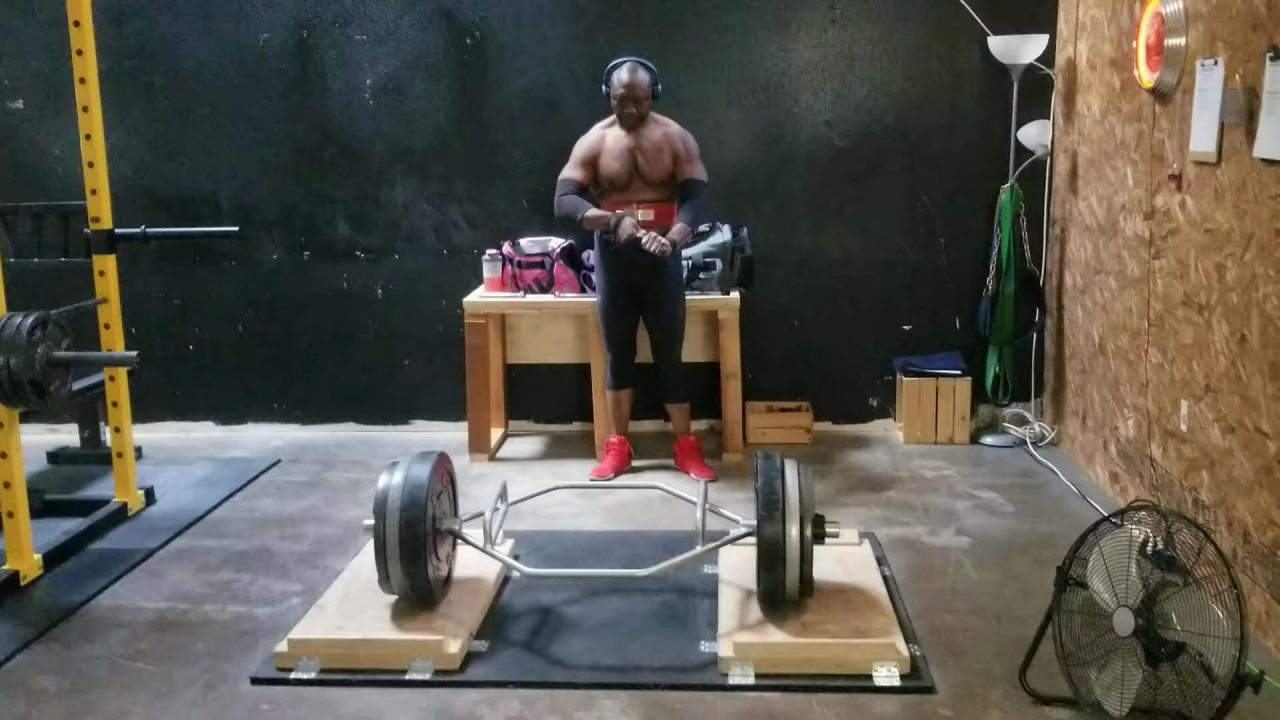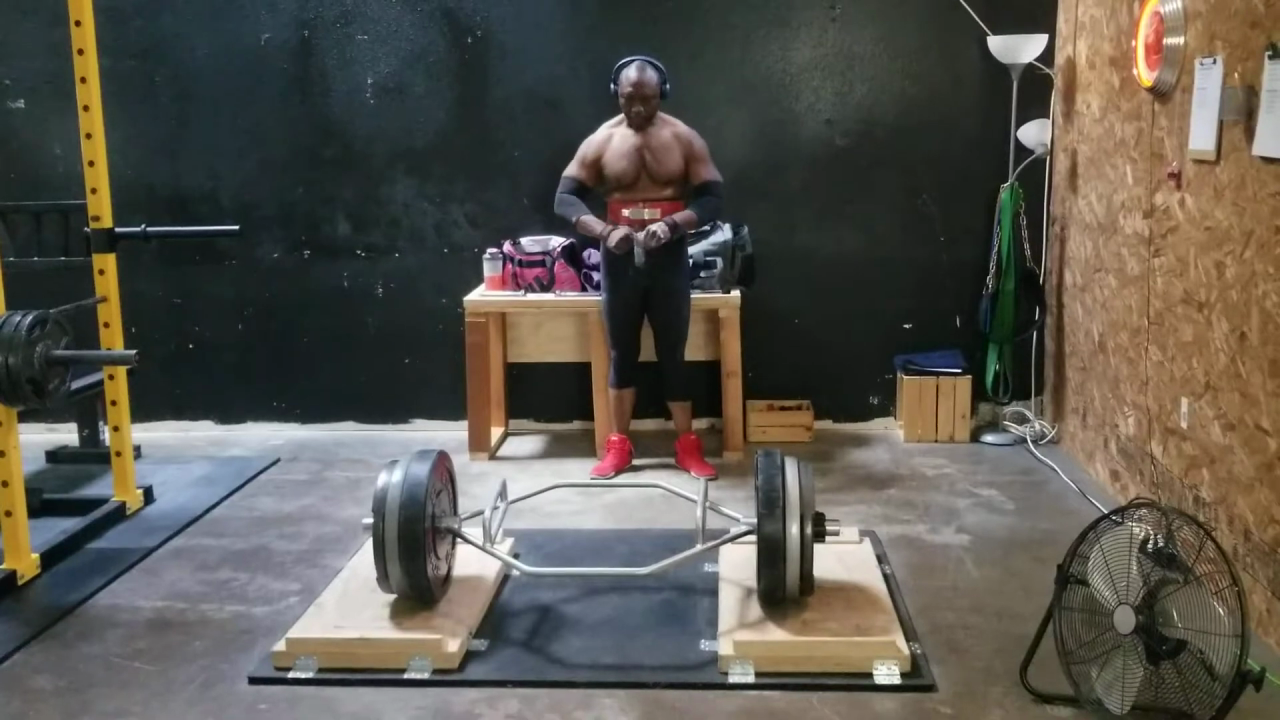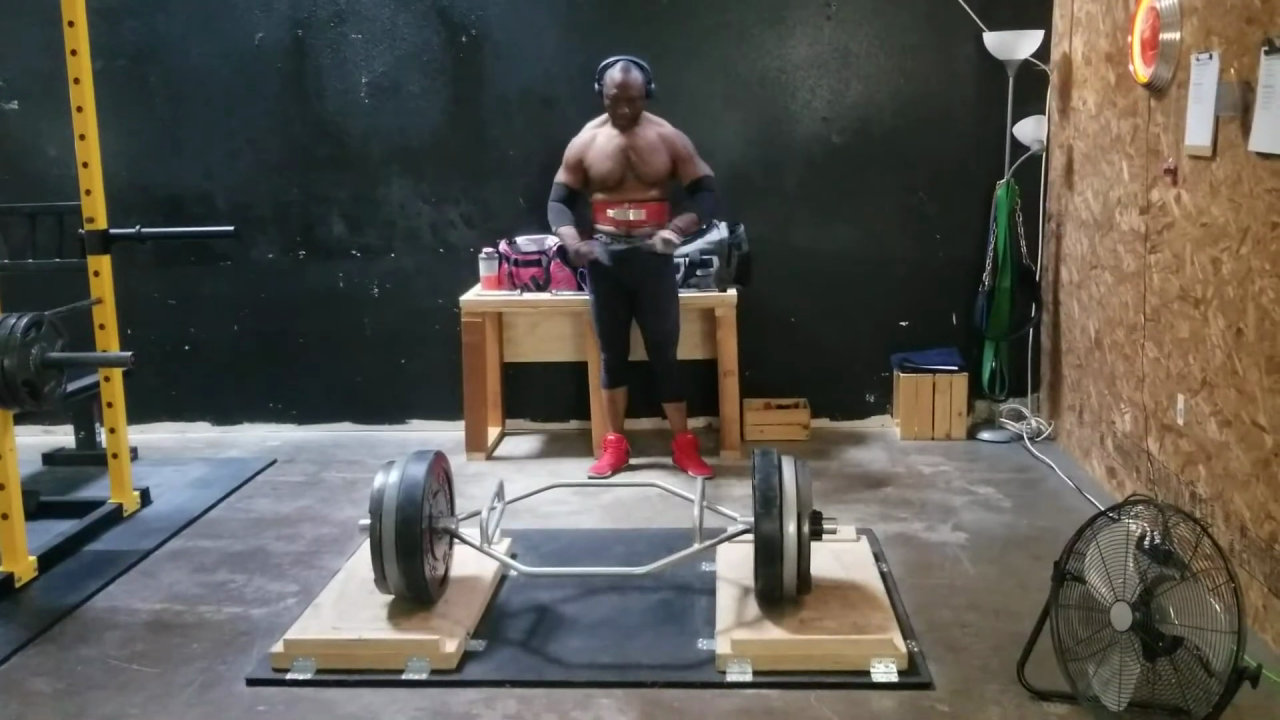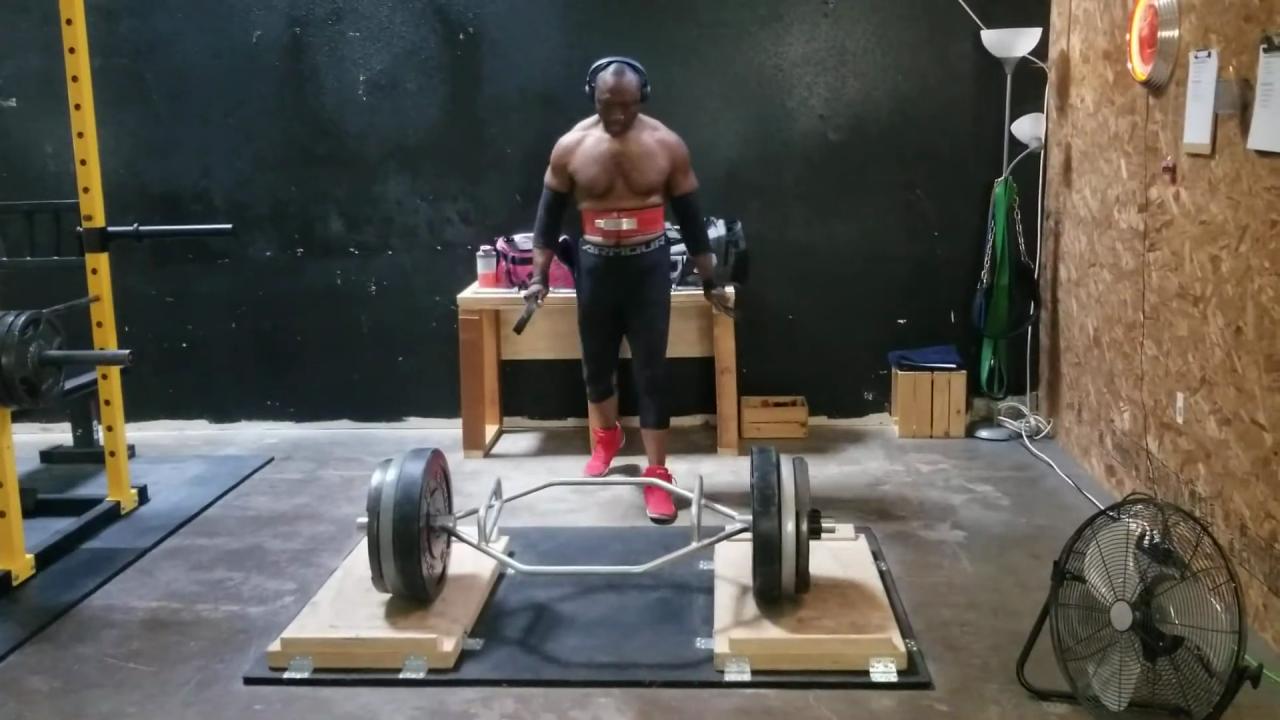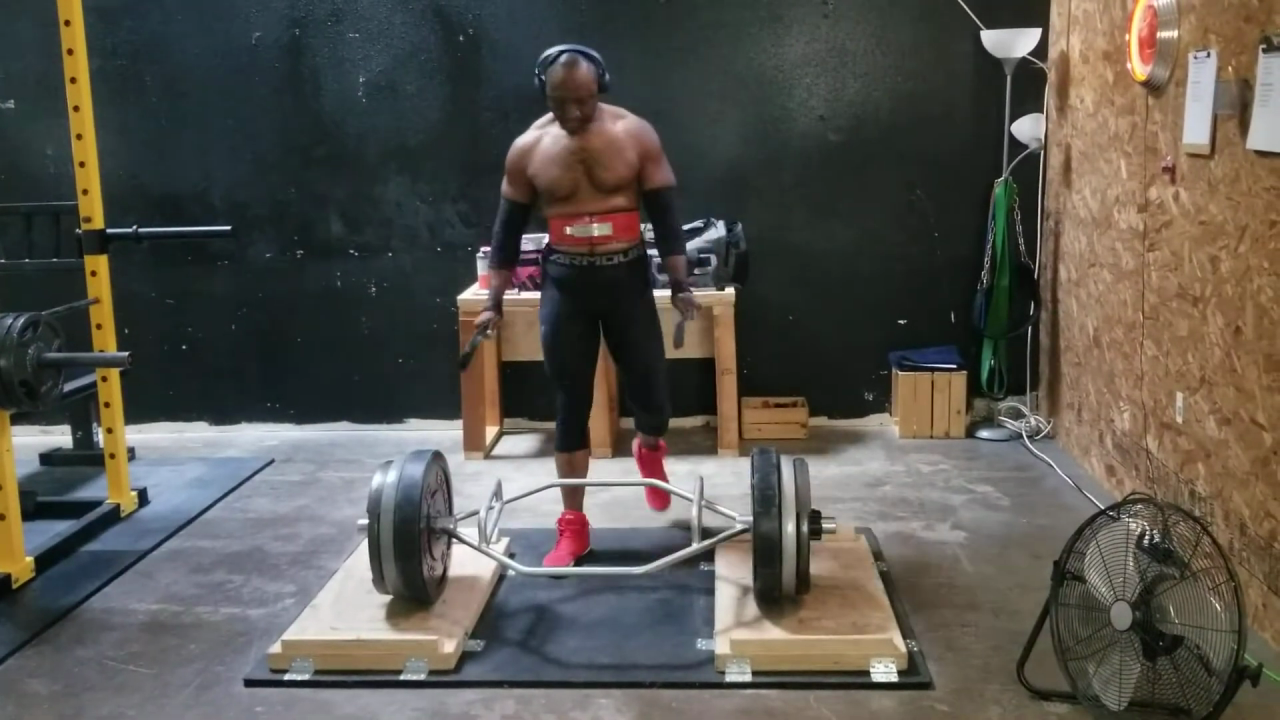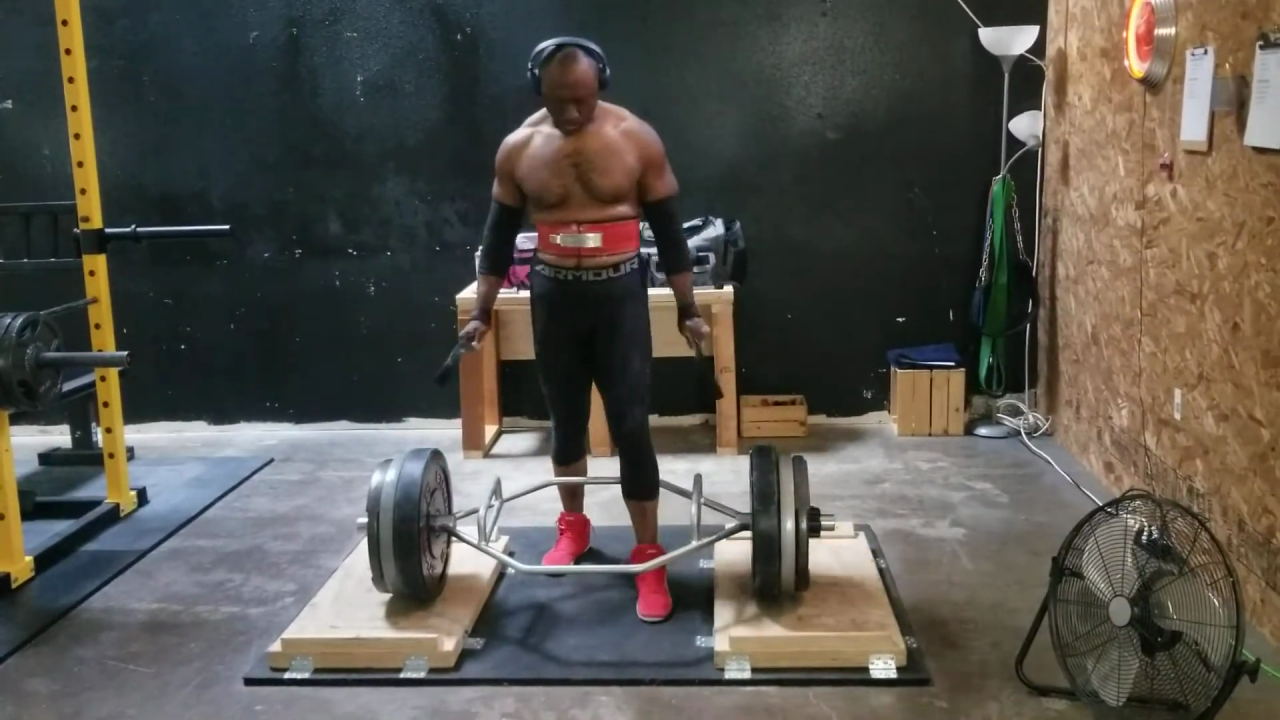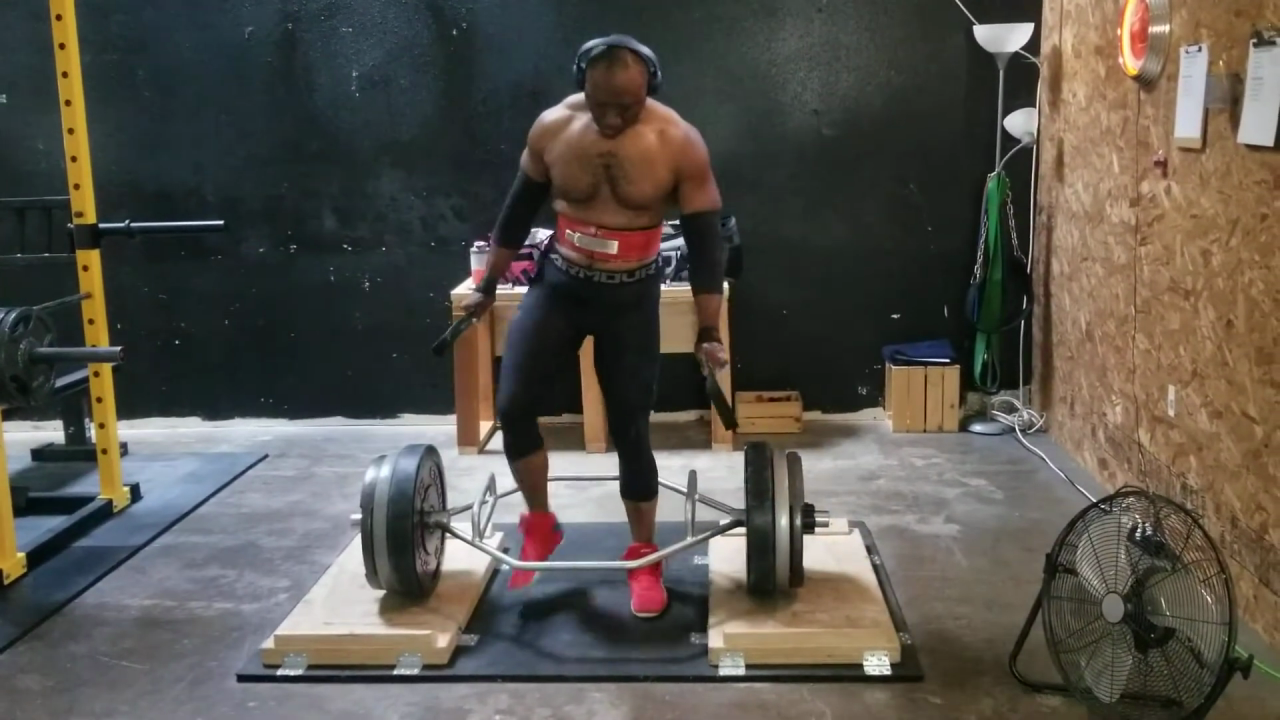
dt=0.7s
person 1, frame 1
left shoulder: (677, 139)
right shoulder: (592, 142)
left elbow: (696, 198)
right elbow: (564, 201)
left wrist: (672, 238)
right wrist: (613, 220)
left hip: (662, 257)
right hip: (613, 258)
left knee: (669, 355)
right knee: (618, 355)
left ankle: (687, 446)
right ankle: (618, 446)
person 1, frame 2
left shoulder: (685, 139)
right shoulder: (599, 142)
left elbow: (713, 199)
right elbow: (564, 198)
left wrist: (673, 224)
right wrist: (604, 231)
left hip: (670, 256)
right hip: (620, 259)
left knee: (672, 354)
right knee: (622, 353)
left ankle: (688, 445)
right ankle: (619, 444)
person 1, frame 3
left shoulder: (671, 139)
right shoulder: (584, 143)
left elbow: (706, 192)
right elbow: (559, 202)
left wrist: (677, 228)
right wrist: (571, 239)
left hip: (653, 257)
right hip: (604, 258)
left knee: (664, 354)
right knee: (612, 354)
left ankle: (684, 444)
right ankle: (615, 444)
person 1, frame 4
left shoulder: (668, 145)
right shoulder: (570, 147)
left elbow: (689, 215)
right elbow: (550, 213)
left wrist: (709, 280)
right wrist: (539, 275)
left hip: (649, 266)
right hip: (595, 266)
left knee: (649, 372)
right knee: (597, 367)
left ankle: (657, 476)
right ankle: (607, 436)
person 1, frame 5
left shoulder: (636, 134)
right shoulder: (527, 148)
left elbow: (664, 213)
right elbow: (508, 228)
left wrist: (680, 285)
right wrist: (494, 301)
left hip: (626, 274)
right hip: (563, 281)
left knee: (647, 392)
right knee: (571, 403)
left ankle: (649, 450)
right ankle: (573, 525)
person 1, frame 6
left shoulder: (637, 138)
right shoulder: (517, 148)
left elbow: (668, 228)
right elbow: (499, 234)
left wrist: (687, 309)
right wrist: (482, 311)
left hip: (620, 293)
right hip: (553, 295)
left knee: (631, 427)
right knee: (567, 418)
left ankle: (649, 557)
right ankle: (573, 525)
person 1, frame 7
left shoulder: (681, 144)
right shoulder: (552, 127)
left elbow: (705, 241)
right elbow: (519, 208)
left wrist: (708, 331)
right wrist: (486, 285)
left hip: (631, 296)
right hip: (558, 284)
left knee: (630, 431)
right knee: (512, 407)
left ankle: (644, 558)
right ankle: (538, 524)
